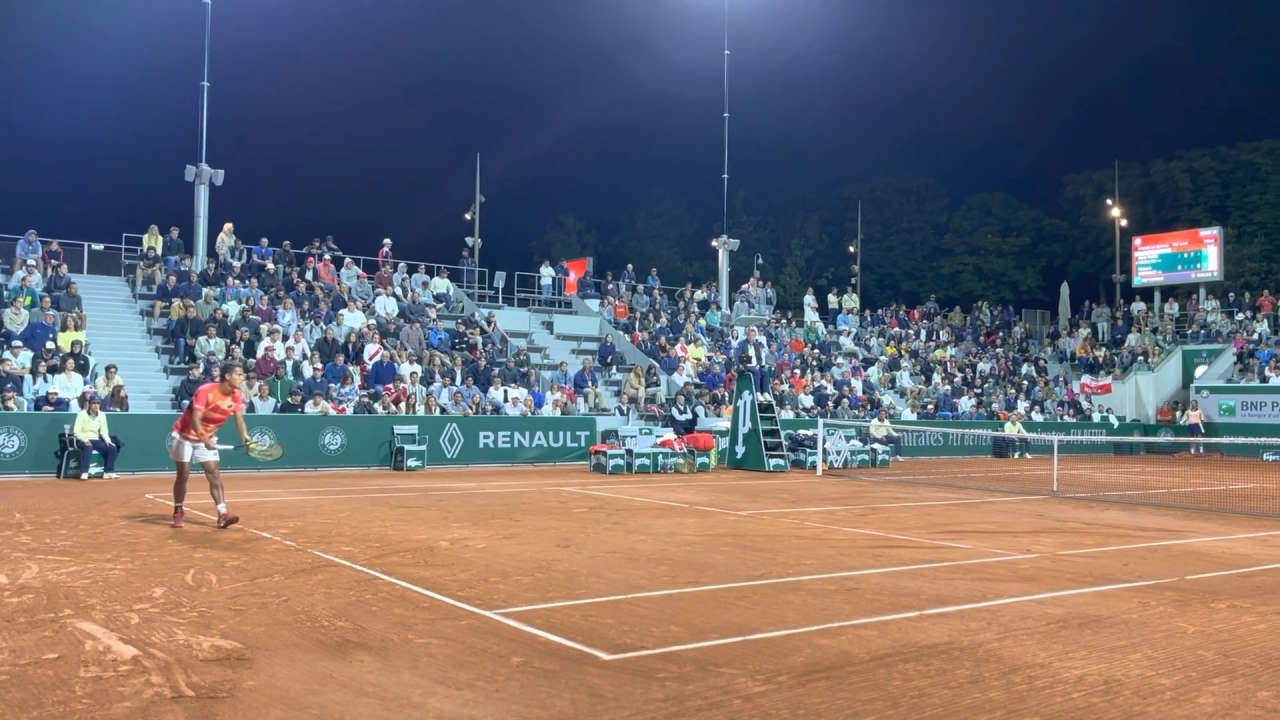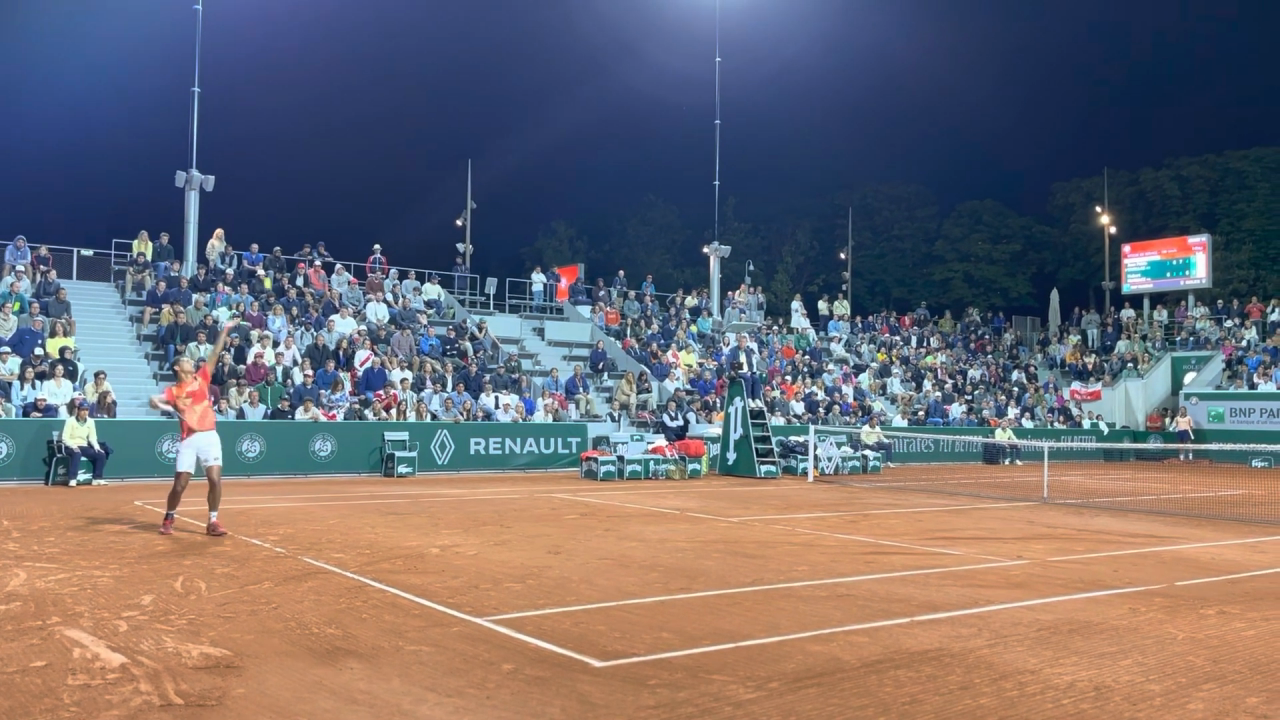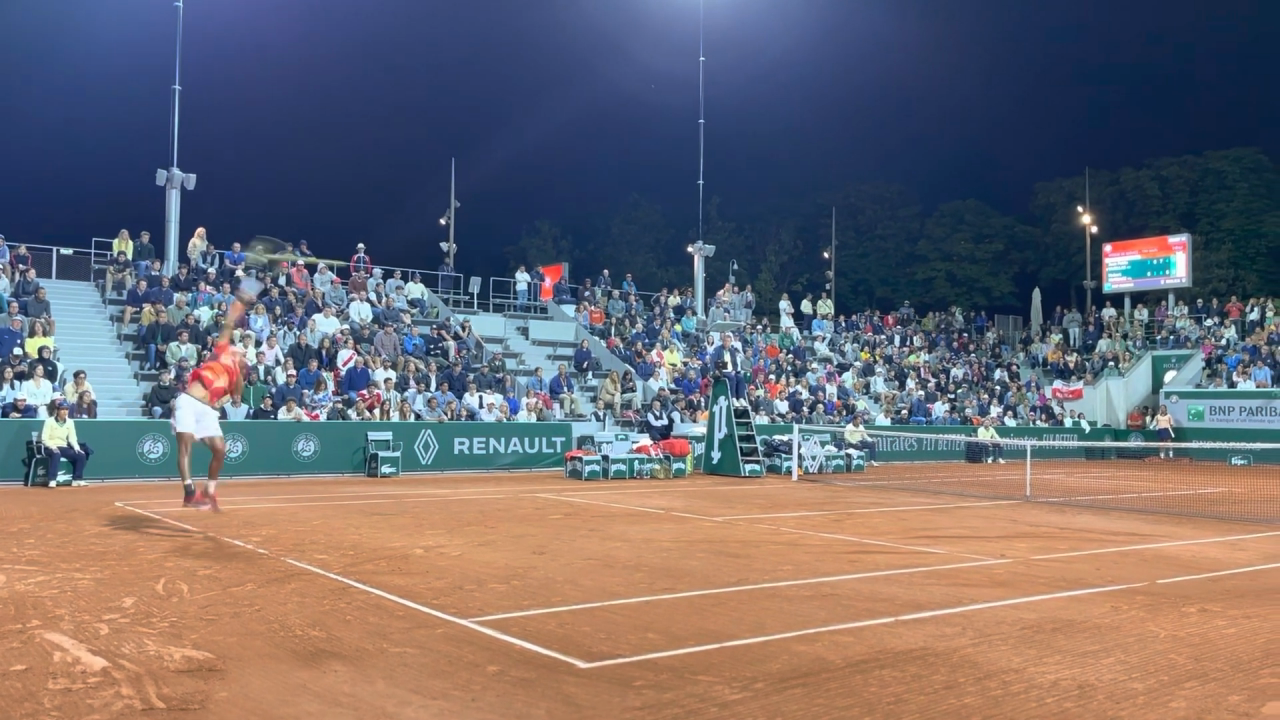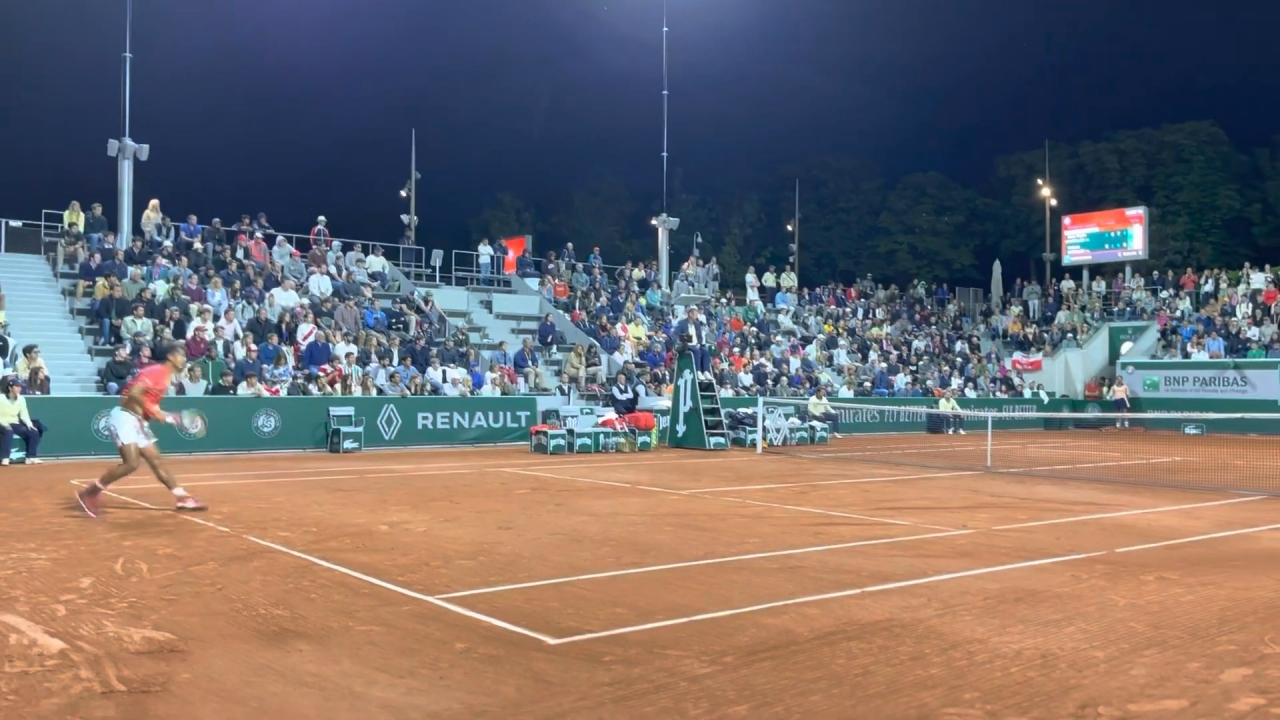
dt=0.7s
person 1, frame 1
left shoulder: (235, 396)
right shoulder: (205, 391)
left elbow: (239, 420)
right elbow: (195, 419)
left wrist: (245, 437)
right wrist: (204, 439)
left hip: (207, 438)
right hip: (184, 436)
left knee: (214, 474)
right knee: (183, 475)
left ankle: (222, 514)
right ankle: (178, 513)
person 1, frame 2
left shoulder: (201, 378)
right shoulder: (173, 392)
left elbow: (214, 354)
right elbow: (158, 401)
left wrist: (224, 332)
right wrist: (156, 403)
left hip: (209, 437)
right hip: (189, 441)
left knee: (215, 480)
right knee: (180, 484)
left ankle: (213, 523)
right ankle: (168, 519)
person 1, frame 3
left shoulder: (234, 378)
right shoulder: (223, 352)
left elbow: (236, 395)
right elbow: (228, 324)
right wrist: (240, 303)
left hip: (206, 410)
right hip: (187, 403)
left knee: (219, 450)
right knee: (184, 448)
left ankle: (209, 492)
right ankle: (190, 494)
person 1, frame 4
left shoulder: (164, 376)
right shoulder: (156, 371)
right elbow: (134, 393)
left wrist: (166, 416)
right wrist: (154, 412)
left hip: (138, 421)
right hip: (125, 417)
left knee: (156, 460)
right knee: (131, 463)
left ankle: (182, 497)
right ankle: (89, 493)
